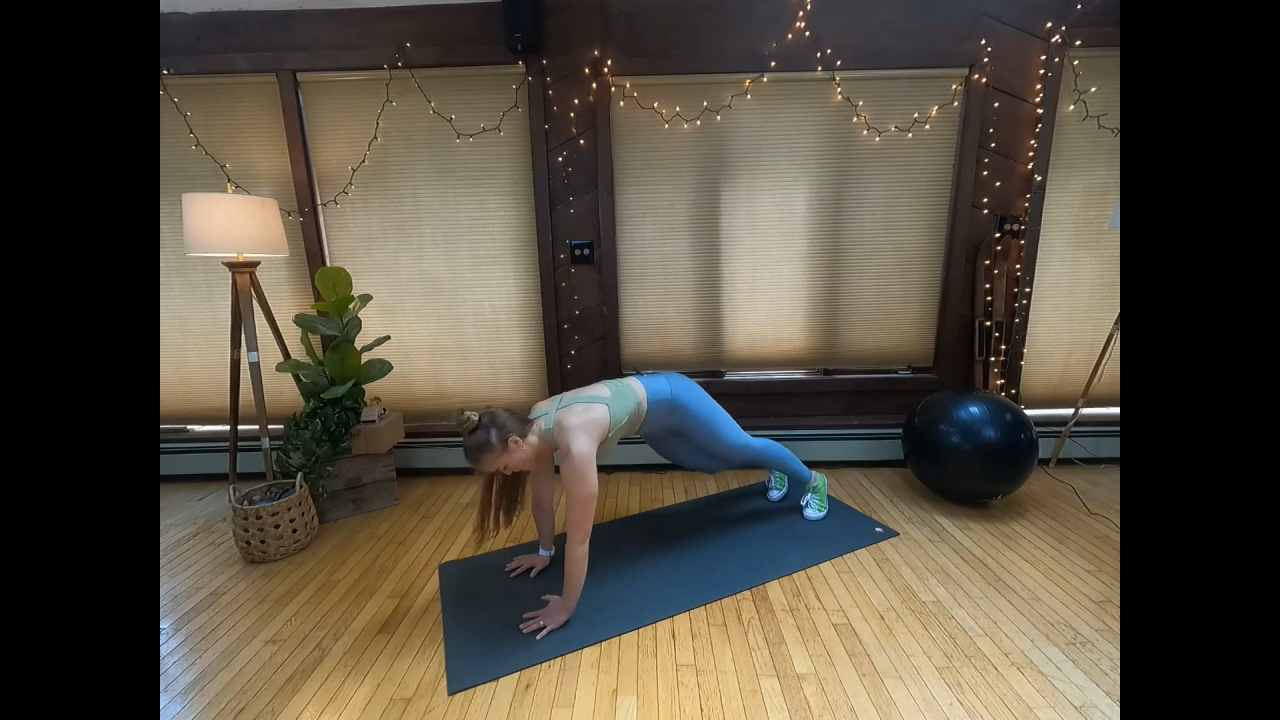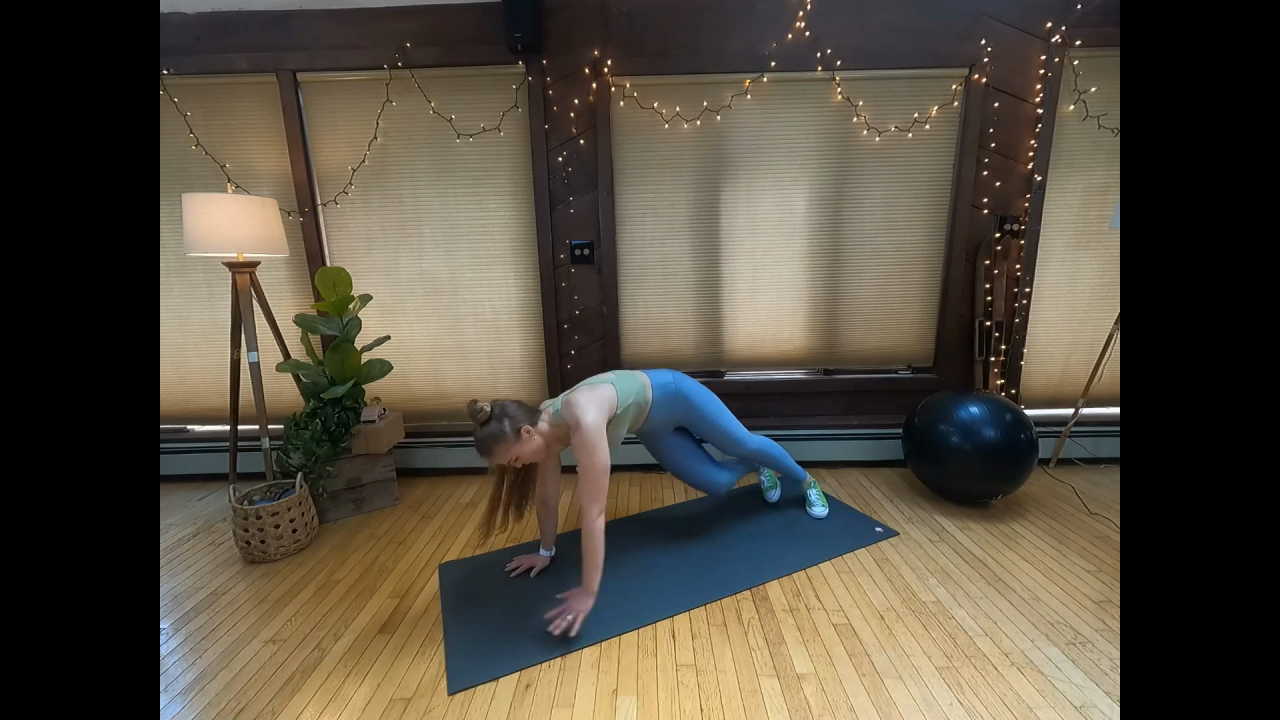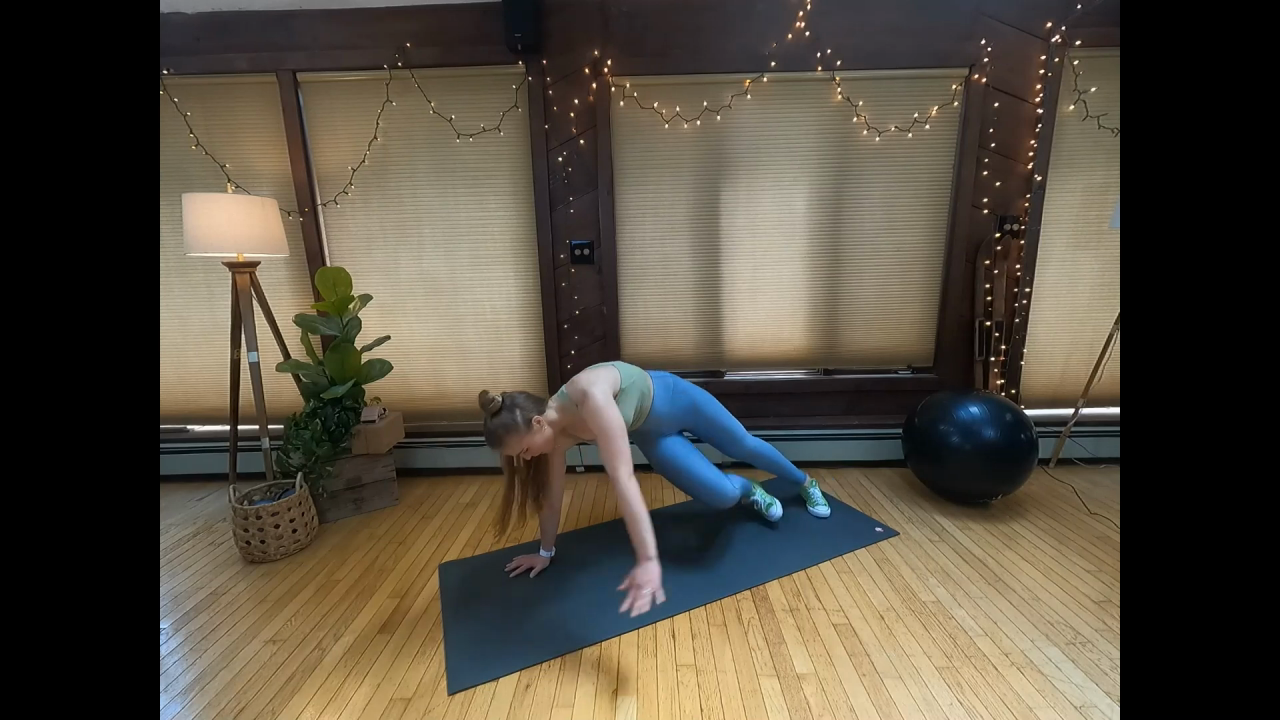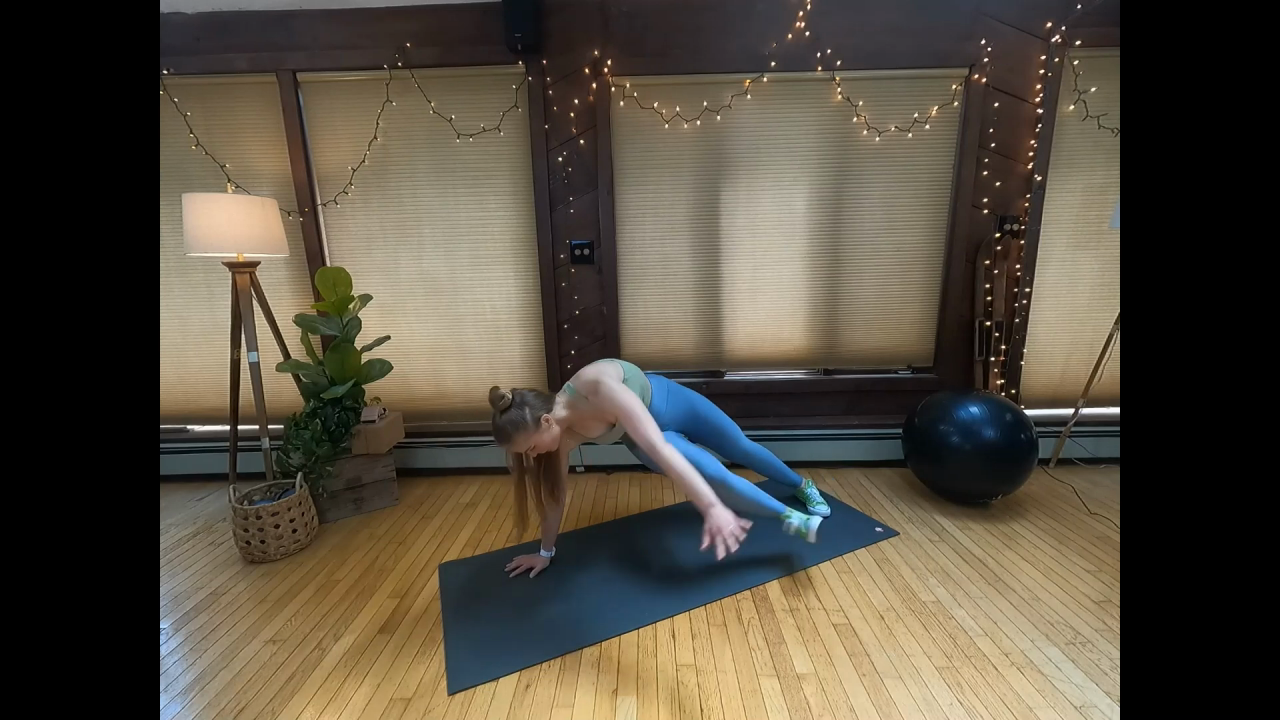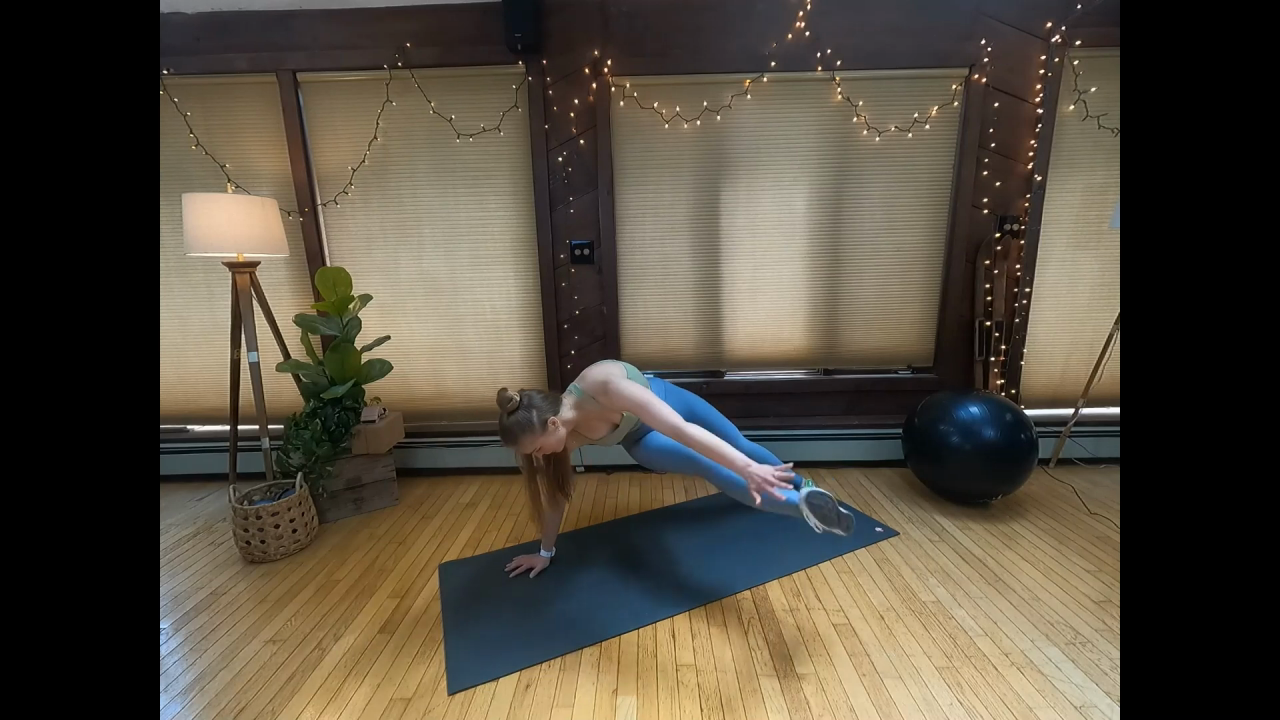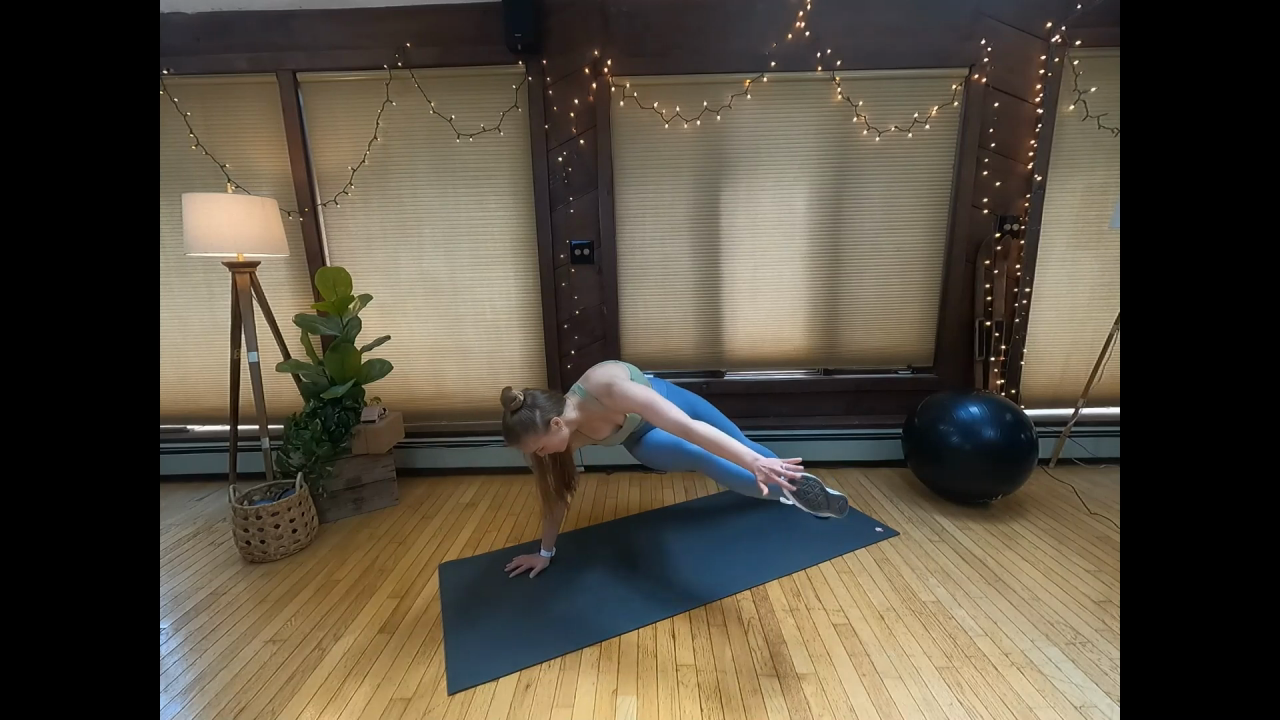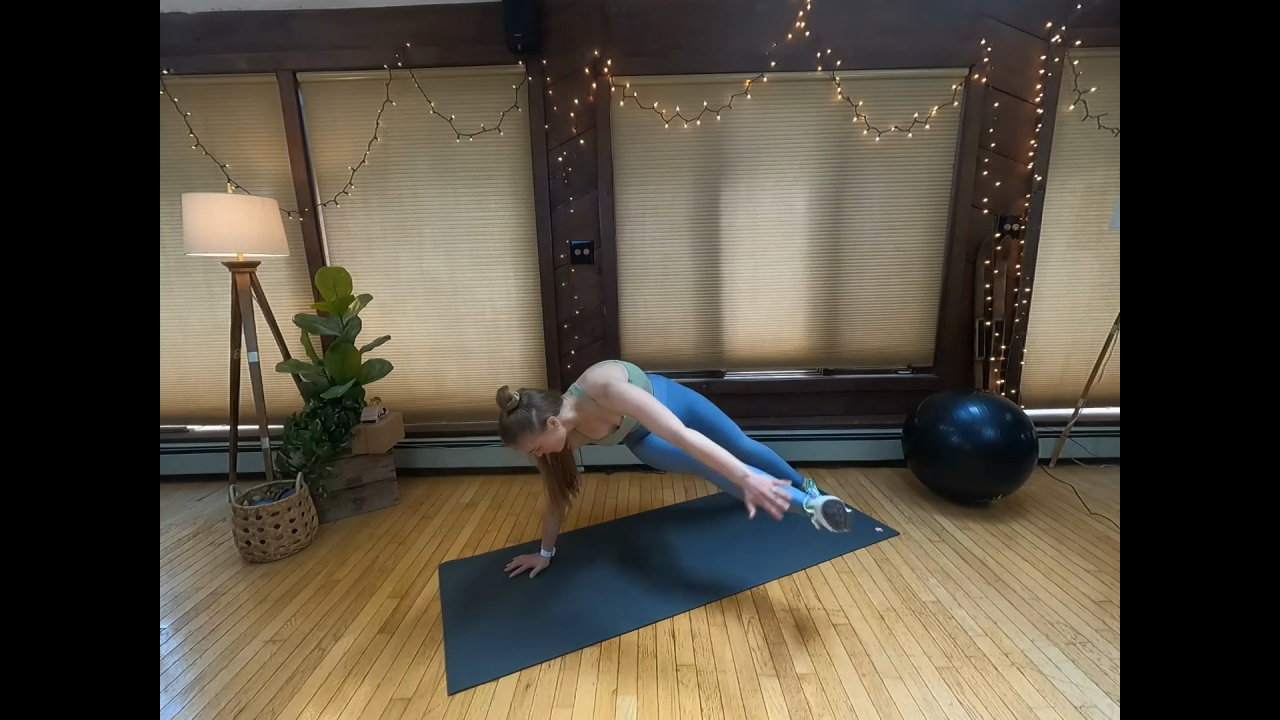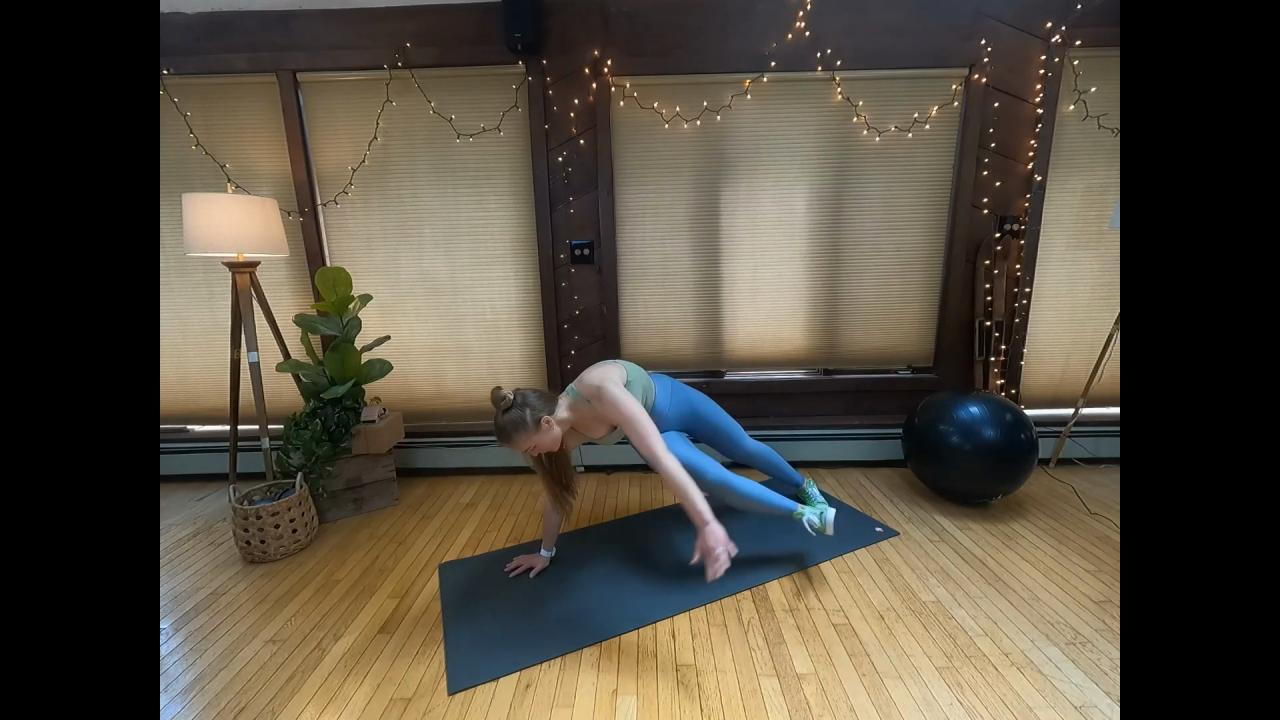
dt=0.1s
person 1, frame 1
left shoulder: (574, 442)
right shoulder: (535, 425)
left elbow: (579, 537)
right elbow: (542, 495)
left wrist: (566, 606)
right wrist: (545, 551)
left hip: (670, 399)
right hip: (648, 408)
left knee: (741, 447)
right knee: (710, 462)
left ankle: (812, 481)
right ankle: (776, 471)
person 1, frame 2
left shoulder: (581, 422)
right shoulder: (542, 427)
left elbow: (594, 515)
right elbow: (545, 494)
left wrist: (587, 594)
right wrist: (545, 550)
left hip: (671, 394)
left knee: (744, 445)
right knee: (718, 480)
left ankle: (807, 483)
right ankle: (759, 470)
person 1, frame 3
left shoulder: (590, 398)
right shoulder: (554, 423)
left elbow: (623, 482)
right elbow: (552, 493)
left wrist: (648, 559)
right wrist: (546, 551)
left hip: (672, 396)
left knee: (744, 445)
right knee: (722, 495)
left ankle: (804, 483)
right ankle: (750, 492)
person 1, frame 4
left shoulder: (598, 385)
right shoulder: (557, 427)
left elbow: (656, 447)
right elbow: (552, 493)
left wrist: (711, 508)
right wrist: (545, 551)
left hip: (666, 400)
right hip: (638, 430)
left knee: (742, 449)
right knee: (713, 476)
left ankle: (801, 485)
right ankle: (791, 518)
person 1, frame 5
left shoulder: (605, 385)
right shoulder: (562, 425)
left elbow: (681, 429)
right elbow: (555, 493)
left wrist: (749, 469)
right wrist: (545, 551)
left hip: (669, 403)
right hip: (642, 441)
left knee: (742, 451)
right knee: (706, 468)
left ankle: (802, 490)
right ankle: (801, 505)
person 1, frame 6
left shoulder: (606, 386)
right shoulder: (565, 429)
left elbow: (686, 426)
right elbow: (557, 494)
left wrist: (754, 461)
right wrist: (545, 552)
left hip: (666, 400)
right hip: (644, 440)
left knee: (740, 447)
right knee: (710, 460)
left ankle: (798, 482)
person 1, frame 7
left shoulder: (604, 387)
right shoulder: (563, 429)
left elbow: (679, 433)
right elbow: (559, 493)
left wrist: (745, 477)
right wrist: (545, 551)
left hip: (665, 398)
left knee: (741, 446)
right knee: (710, 465)
left ankle: (801, 483)
right ankle: (805, 504)
person 1, frame 8
left shoulder: (602, 392)
right shoulder: (561, 422)
left elbow: (658, 458)
right elbow: (558, 491)
left wrist: (707, 523)
right wrist: (545, 550)
left hip: (669, 398)
right hip: (657, 427)
left knee: (745, 446)
right knee: (717, 480)
left ankle: (805, 488)
right ankle: (800, 513)
